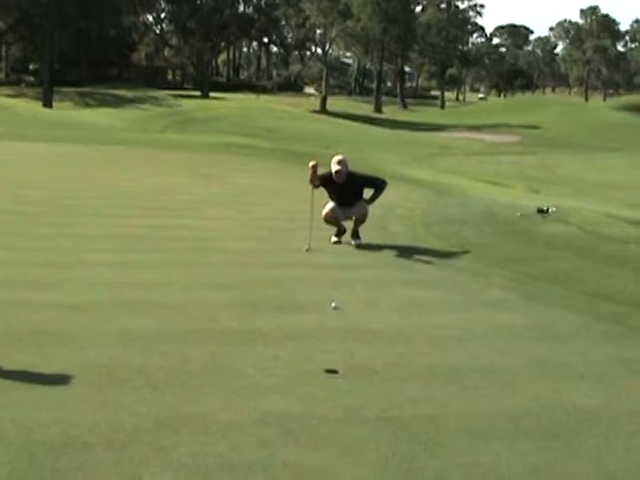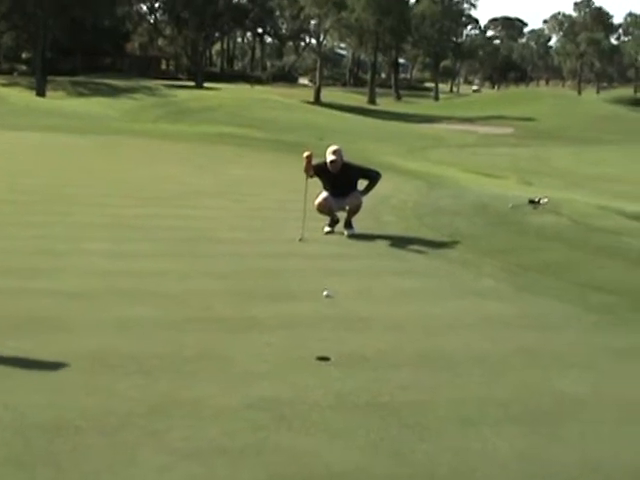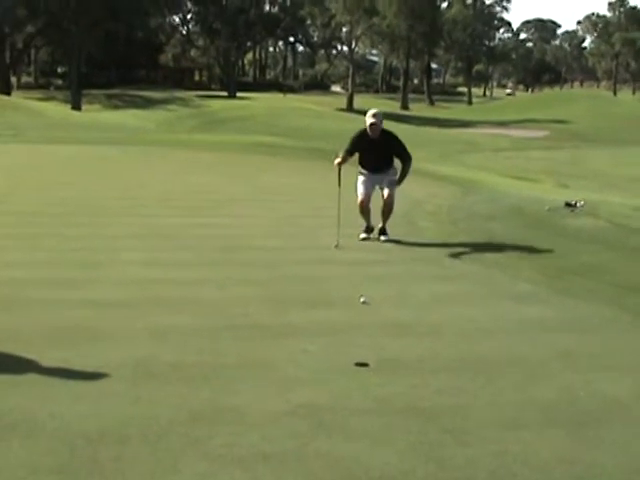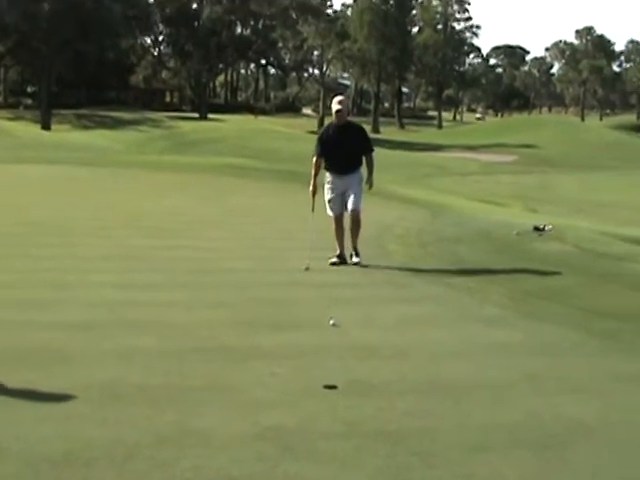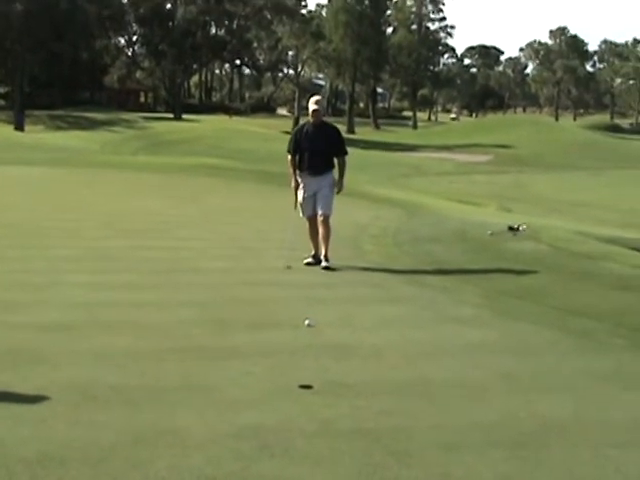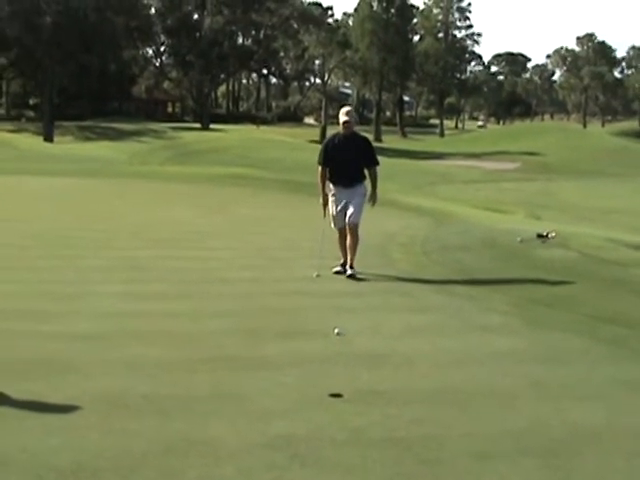
dt=0.7s
person 1, frame 1
left shoulder: (357, 178)
right shoulder: (328, 177)
left elbow: (382, 183)
right elbow: (314, 183)
left wrist: (370, 201)
right wrist: (313, 171)
left hip: (355, 206)
right hip: (337, 207)
left knee: (362, 211)
right knee: (326, 215)
left ankle: (355, 231)
right ankle: (340, 229)
person 1, frame 2
left shoulder: (351, 169)
right shoulder: (322, 167)
left elbow: (376, 175)
right elbow: (309, 172)
left wrist: (364, 192)
right wrist: (308, 161)
left hip: (349, 197)
right hip: (331, 197)
left knee: (356, 201)
right knee: (319, 204)
left ankle: (348, 221)
right ankle: (333, 218)
person 1, frame 3
left shoulder: (391, 139)
right shoulder: (359, 136)
left elbow: (407, 159)
right elbow: (347, 154)
left wrist: (400, 180)
right wrist: (340, 161)
left hip: (387, 173)
right hip: (366, 173)
left knee: (388, 198)
right knee: (362, 201)
left ankle: (383, 228)
right ankle: (368, 226)
person 1, frame 4
left shoulder: (358, 130)
right shoulder: (326, 132)
left elbow: (368, 154)
right elbow: (318, 158)
left wrist: (370, 175)
right wrist: (313, 181)
left hip: (353, 177)
right hip: (333, 178)
left knee: (354, 213)
right knee: (337, 217)
left ankle: (355, 249)
right ankle: (341, 254)
person 1, frame 5
left shoulder: (332, 131)
right shoulder: (300, 130)
left elbow: (341, 157)
right elbow: (292, 156)
left wrist: (341, 178)
right wrist: (294, 178)
left hip: (326, 179)
right hip: (305, 179)
left knee: (323, 218)
right knee: (310, 219)
left ankle: (325, 256)
right ankle: (315, 253)
person 1, frame 6
left shoulder: (363, 142)
right shoulder: (330, 142)
left elbow: (372, 168)
right elbow: (322, 169)
left wrist: (374, 190)
right wrist: (323, 193)
left hip: (357, 189)
right hip: (336, 190)
left knee: (352, 226)
right knee: (341, 229)
left ankle: (350, 265)
right ankle: (344, 261)
